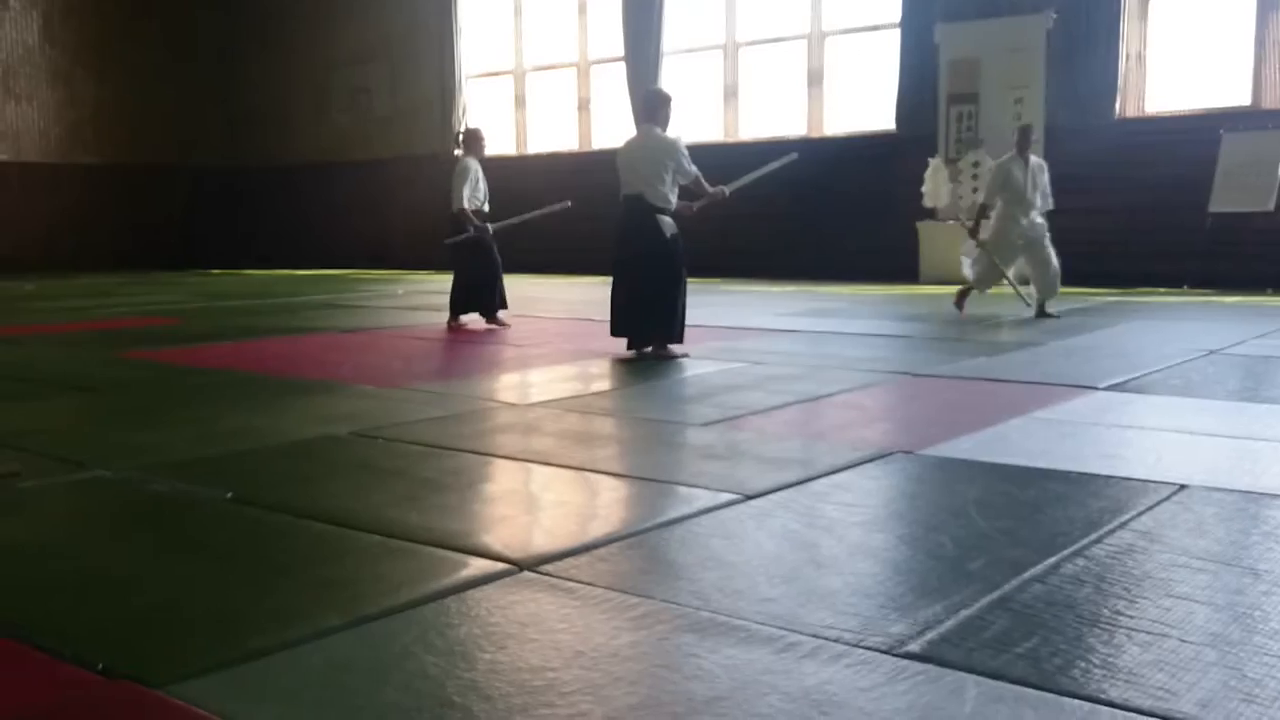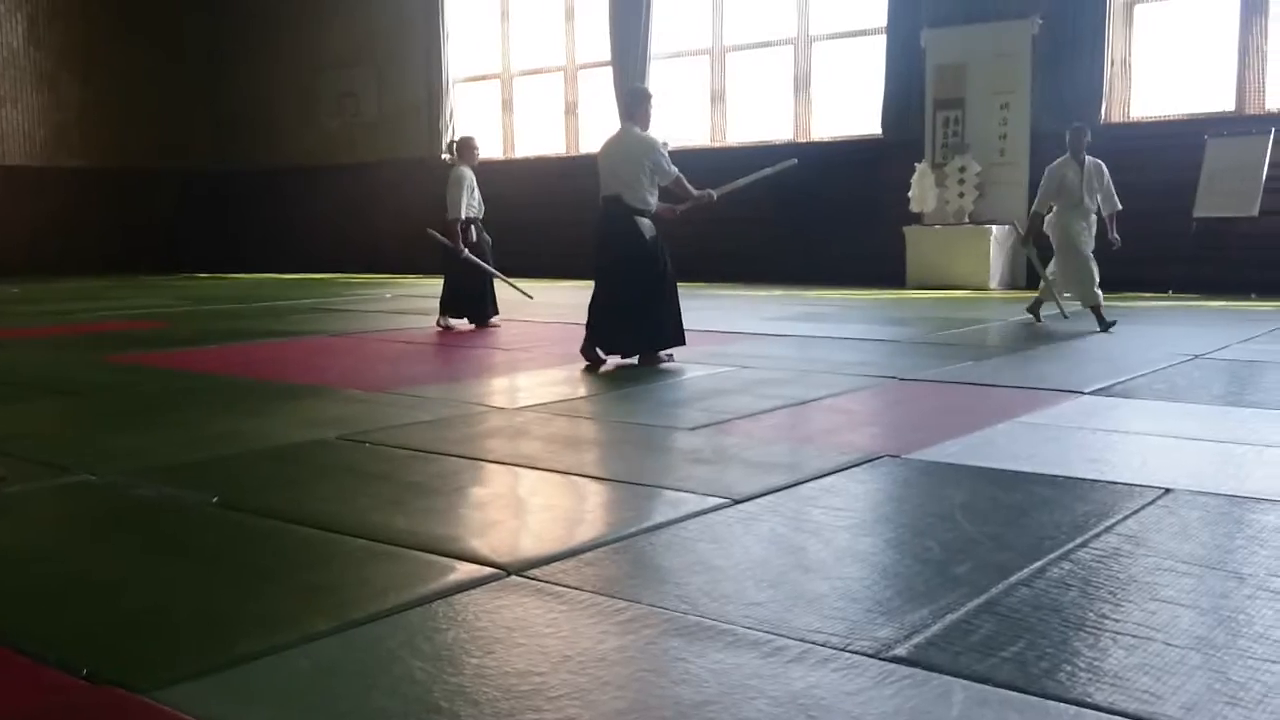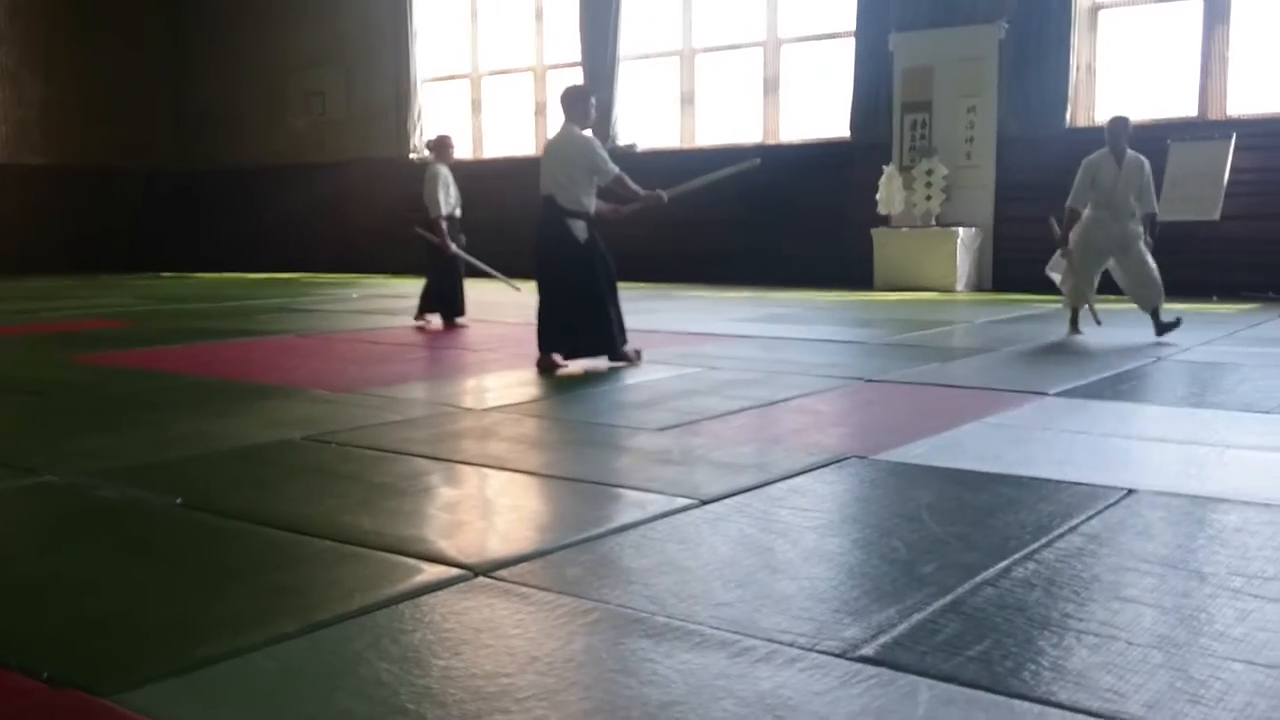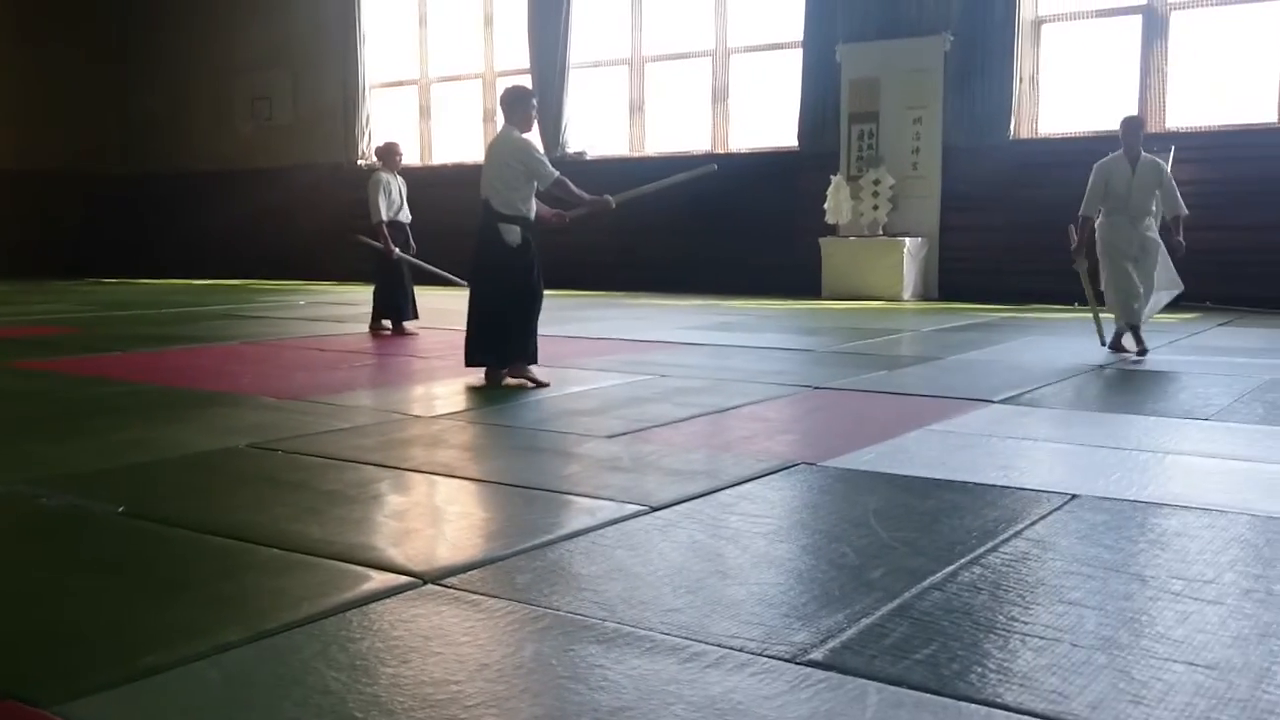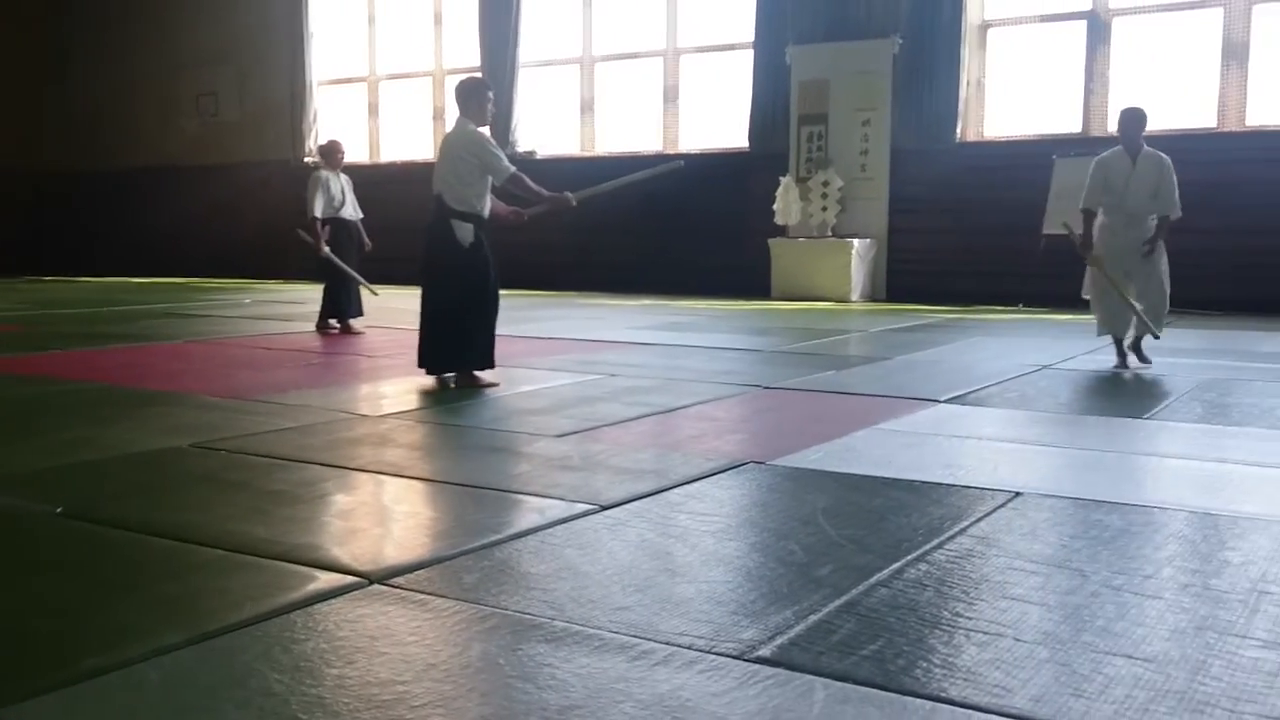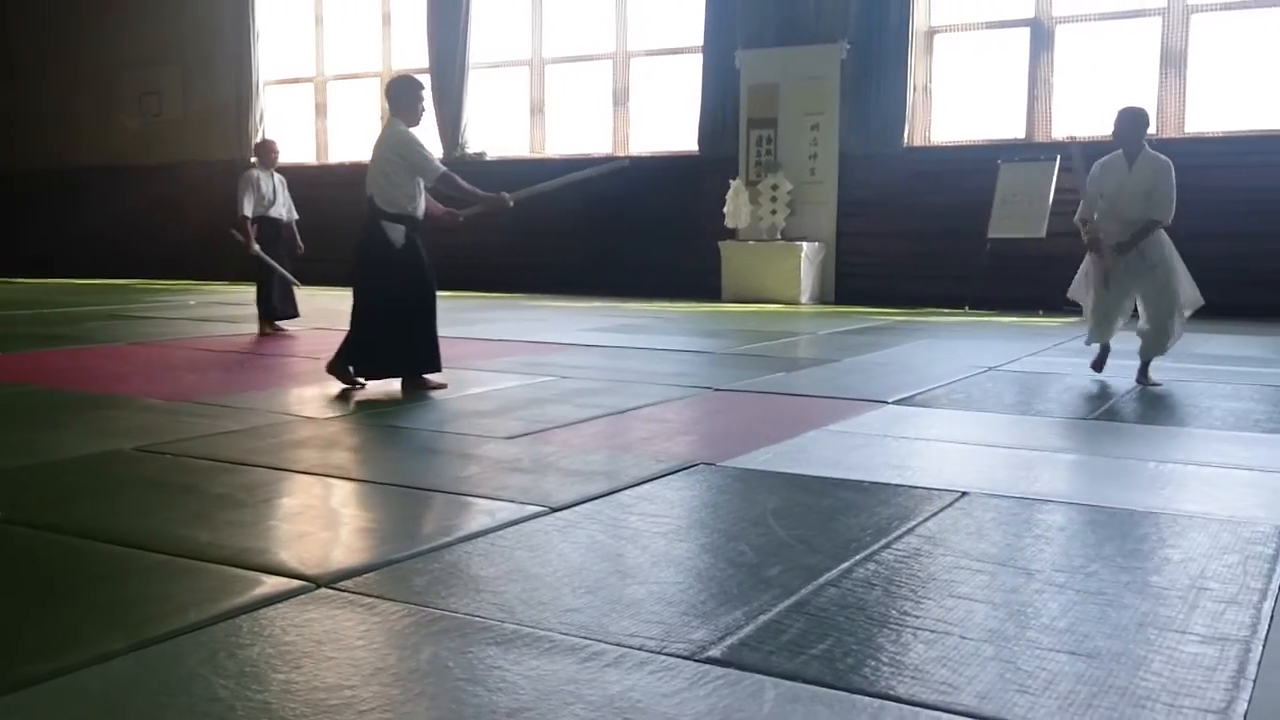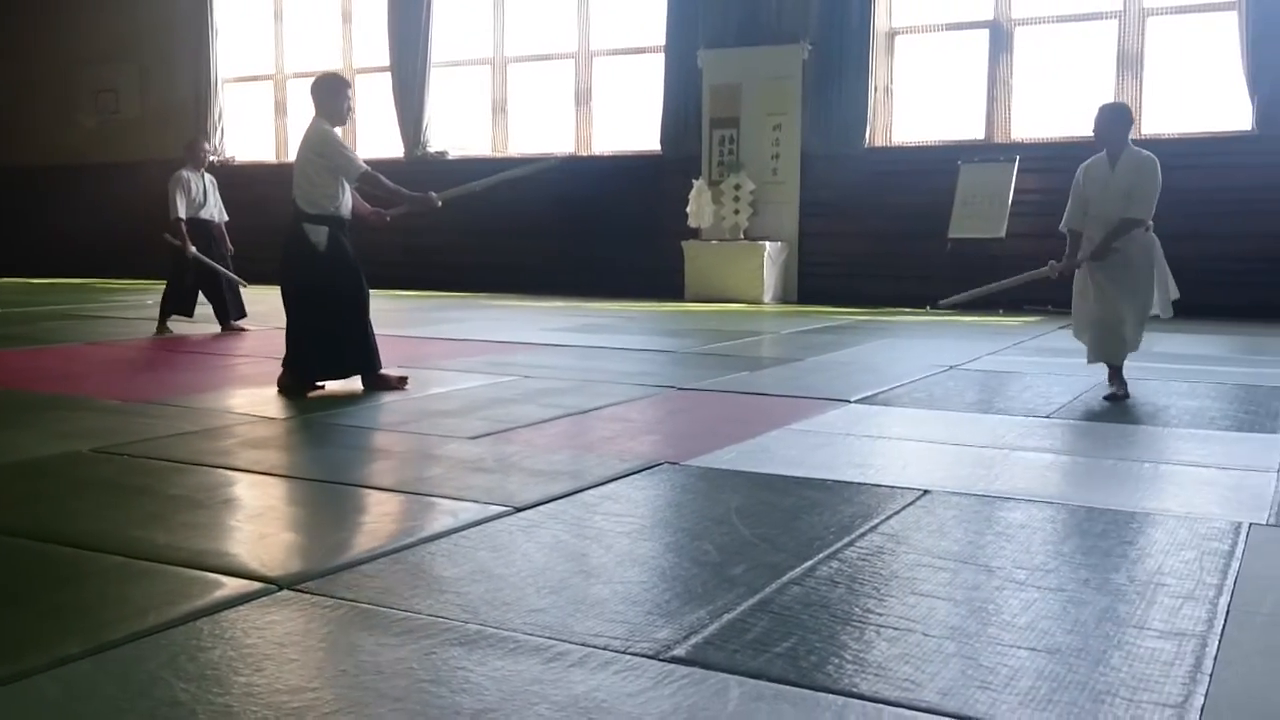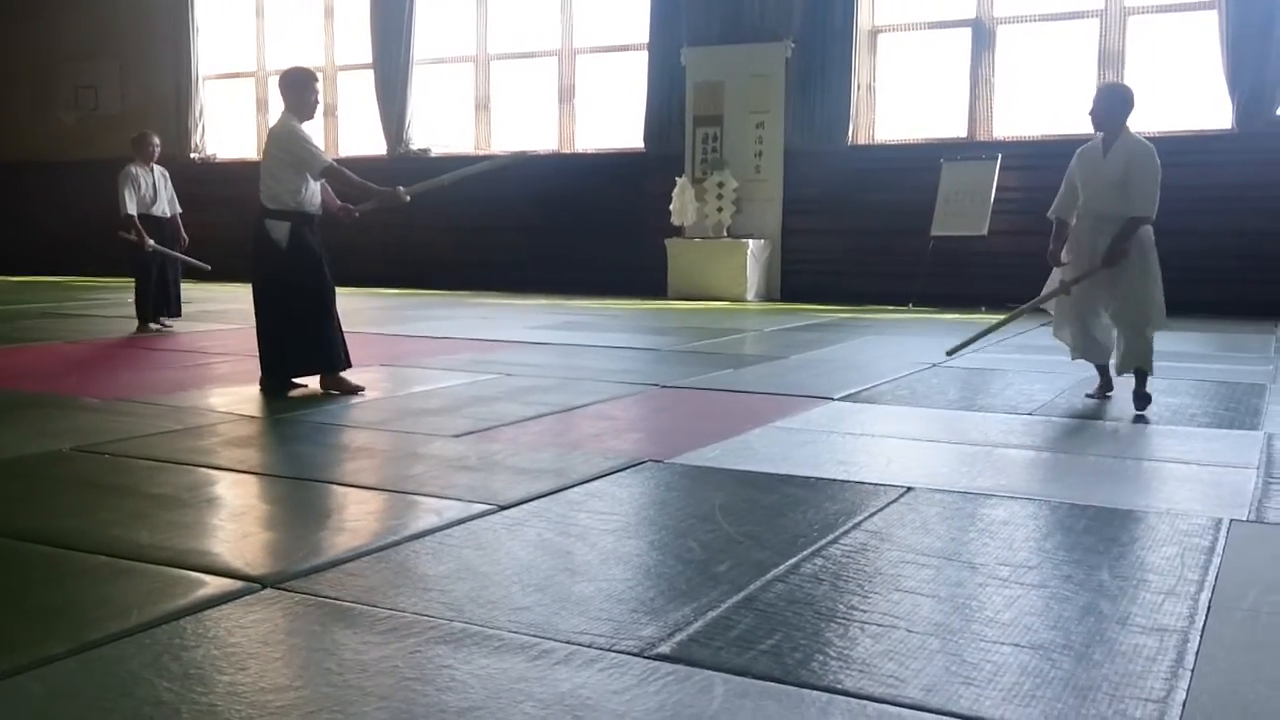
dt=0.4s
person 1, frame 1
left shoulder: (627, 148)
right shoulder: (669, 145)
right elbow: (692, 178)
left wrist: (674, 204)
right wrist: (712, 192)
left hip: (630, 220)
right hip: (655, 223)
left knee: (632, 279)
right knee: (666, 281)
left ankle: (638, 339)
right ankle: (659, 342)
person 1, frame 2
left shoulder: (608, 146)
right shoulder: (647, 144)
right elbow: (674, 179)
left wrist: (657, 207)
right wrist: (697, 196)
left hip: (609, 221)
right hip: (634, 225)
left knee: (610, 283)
right knee: (651, 283)
left ankle: (593, 342)
right ankle: (649, 348)
person 1, frame 3
left shoulder: (554, 144)
right shoulder: (583, 143)
right elbow: (614, 178)
left wrist: (602, 208)
right wrist: (646, 197)
left hip: (552, 225)
right hip: (573, 226)
left knee: (556, 288)
right knee: (597, 283)
left ankle: (548, 353)
right ankle: (614, 348)
person 1, frame 4
left shoulder: (499, 145)
right shoulder: (519, 145)
right elbow: (555, 182)
left wrist: (545, 213)
right wrist: (592, 201)
left hip: (494, 230)
right hip: (511, 232)
left knee: (494, 298)
right knee: (523, 297)
left ankle: (494, 364)
right ankle: (515, 362)
person 1, frame 5
left shoulder: (455, 138)
right shoulder: (474, 139)
right elbow: (510, 178)
left wrist: (502, 211)
right wrist: (552, 199)
left hip: (445, 228)
right hip: (461, 230)
left knee: (447, 297)
right knee: (476, 297)
left ankle: (440, 364)
right ankle: (463, 369)
person 1, frame 6
left shoulder: (391, 138)
right shoulder: (402, 139)
left elbow: (413, 188)
right elbow: (442, 179)
left wrist: (438, 212)
right wrist: (487, 199)
left hip: (383, 232)
right hip: (394, 233)
left knee: (378, 303)
right knee: (415, 299)
left ankle: (345, 362)
right ankle: (414, 373)
person 1, frame 7
left shoulder: (319, 136)
right shoulder: (325, 138)
left elbow: (343, 186)
right elbow: (366, 178)
left wrist: (366, 212)
right wrist: (413, 199)
left hip: (314, 233)
right hip: (321, 234)
left knee: (310, 306)
right knee: (349, 299)
left ankle: (296, 374)
right ankle: (370, 372)
person 1, frame 8
left shoulder: (291, 132)
right shoulder: (288, 132)
left elbow: (316, 179)
right elbow: (332, 171)
left wrist: (335, 206)
right wrist: (380, 194)
left hip: (289, 229)
right hip: (287, 230)
left knee: (281, 303)
right knee: (315, 297)
left ankle: (275, 374)
right ankle: (329, 371)
person 2, frame 1
left shoulder: (1040, 166)
right shoulder: (1004, 166)
left elbow: (1044, 198)
right elbow: (989, 198)
left wrist: (1044, 227)
right wrist: (976, 226)
left hip: (1033, 222)
right hip: (1009, 220)
left knee: (1048, 265)
right knee: (993, 264)
left ankle: (1041, 308)
right ankle: (964, 293)
person 2, frame 2
left shoulder: (1098, 167)
right shoulder: (1057, 170)
left elbow: (1108, 201)
right elbow: (1041, 204)
left wrist: (1112, 231)
right wrist: (1029, 234)
left hip: (1087, 223)
right hip: (1065, 224)
left knee: (1063, 271)
right knee: (1084, 271)
left ankle: (1036, 305)
right ankle: (1100, 319)
person 2, frame 3
left shoulder: (1140, 164)
right shoulder: (1092, 163)
left elbow: (1146, 201)
right elbow: (1076, 200)
left wrist: (1147, 233)
right wrist: (1066, 233)
left hip: (1127, 227)
right hip: (1096, 225)
left knee: (1142, 274)
right knee: (1081, 273)
left ankle: (1159, 324)
right ankle: (1073, 321)
person 2, frame 4
left shoulder: (1156, 167)
right shoulder: (1105, 167)
left elbow: (1173, 203)
right elbow: (1090, 205)
left wrist: (1178, 235)
right wrist: (1081, 241)
left hip: (1145, 232)
right hip: (1113, 230)
left knee: (1142, 289)
right knee: (1124, 286)
left ankle: (1116, 337)
right ankle: (1138, 339)
person 2, frame 5
left shoulder: (1160, 162)
right shoulder: (1104, 162)
left elbow: (1169, 205)
right elbow: (1091, 201)
left wrist: (1157, 236)
right wrist: (1087, 233)
left hip: (1146, 233)
right hip: (1110, 233)
left knee: (1154, 294)
right knee: (1111, 293)
left ankle: (1137, 341)
right ankle: (1120, 350)
person 2, frame 6
left shoulder: (1160, 166)
right shoulder: (1103, 166)
left elbow: (1161, 214)
right elbow: (1087, 207)
left wrist: (1131, 241)
right wrist: (1088, 233)
left hip: (1147, 242)
right hip: (1108, 242)
left knee: (1160, 307)
right knee: (1105, 303)
left ankle: (1143, 367)
right ankle: (1103, 346)
person 2, frame 7
left shoulder: (1146, 163)
right shoulder: (1088, 168)
left elbow: (1139, 213)
right elbow: (1076, 216)
left wrist: (1107, 241)
right wrist: (1072, 252)
left hip: (1135, 248)
right hip: (1095, 249)
left knee: (1134, 312)
right knee: (1103, 315)
left ankle: (1116, 371)
right ankle: (1117, 379)
person 2, frame 8
left shoulder: (1141, 153)
right shoulder: (1084, 154)
left elbow: (1143, 209)
right elbow: (1066, 203)
left wrist: (1117, 244)
right wrist: (1056, 243)
left hip: (1127, 244)
right hip: (1085, 243)
left knee: (1133, 317)
right knee: (1086, 315)
left ankle: (1140, 389)
right ankle: (1103, 375)
person 3, frame 1
left shoulder: (472, 164)
right shoulder: (468, 165)
right elbow: (460, 202)
left wrist: (479, 223)
right wrist: (477, 224)
left hip: (472, 223)
right hip: (470, 223)
left knee: (466, 270)
right knee: (489, 266)
left ankle: (455, 315)
right ankle: (491, 312)
person 3, frame 2
left shoulder: (465, 173)
right shoulder: (462, 174)
right elbow: (457, 211)
left wrist: (482, 233)
right wrist: (458, 240)
left hip: (470, 229)
right hip: (468, 231)
left knee: (457, 275)
right knee: (481, 273)
left ankle: (445, 315)
right ankle: (482, 317)
person 3, frame 3
left shoulder: (443, 170)
right shoulder: (437, 172)
right elbow: (437, 208)
left wrist: (457, 232)
right wrist: (444, 237)
left hip: (449, 226)
right hip: (443, 227)
left knee: (439, 271)
right knee: (451, 272)
left ankle: (423, 309)
right ankle: (449, 317)
person 3, frame 4
left shoulder: (399, 180)
right shoulder: (379, 179)
right elbow: (378, 214)
left wrist: (409, 238)
right wrist: (387, 242)
left hip: (400, 232)
right hip: (388, 233)
left knee: (386, 278)
right knee: (397, 278)
left ankle: (377, 320)
right ankle: (398, 323)
person 3, frame 5
left shoulder: (345, 179)
right shoulder: (320, 177)
left elbow: (354, 210)
right elbow: (315, 212)
left wrist: (363, 235)
right wrist: (320, 239)
left hip: (347, 230)
right hip: (332, 230)
left knee: (337, 277)
right knee: (342, 276)
left ankle: (325, 319)
right ankle: (345, 321)
person 3, frame 6
left shoulder: (280, 179)
right shoulder: (252, 176)
left elbow: (289, 211)
right elbow: (245, 212)
left wrist: (296, 237)
right wrist: (250, 238)
left hip: (279, 231)
right hip: (262, 230)
left knee: (280, 275)
right knee: (267, 276)
left ankle: (270, 320)
right ankle: (265, 321)
person 3, frame 7
left shoulder: (210, 180)
right shoulder: (182, 177)
left elbow: (219, 213)
right elbow: (178, 214)
left wrist: (226, 240)
right wrist: (186, 241)
left hip: (210, 233)
right hip: (191, 231)
left knee: (221, 275)
right knee: (182, 279)
left ankle: (228, 320)
right ankle: (163, 322)
person 3, frame 8
left shoulder: (162, 173)
right shoulder: (130, 173)
left elbow: (172, 205)
right elbow: (129, 210)
left wrist: (180, 230)
right wrist: (143, 235)
left hip: (163, 228)
right hip: (143, 228)
left knee: (169, 273)
right knee: (147, 275)
left ankle: (157, 314)
right ankle: (144, 320)
